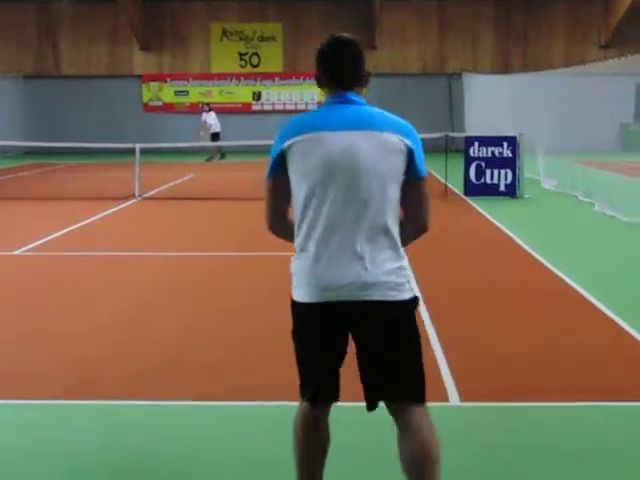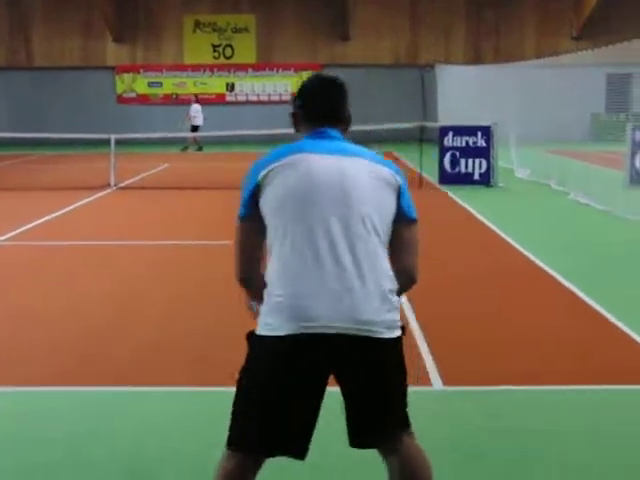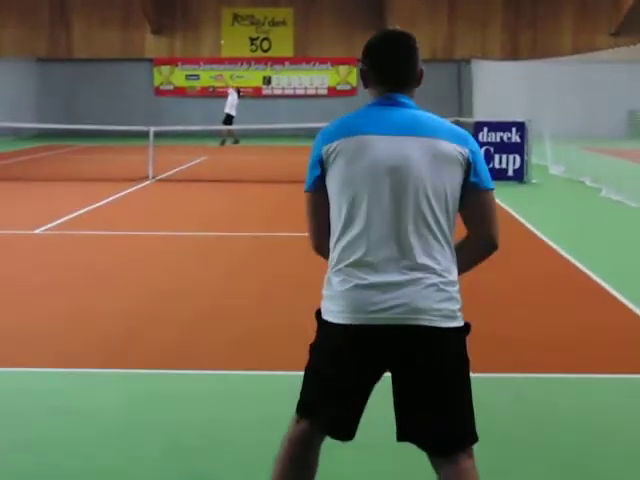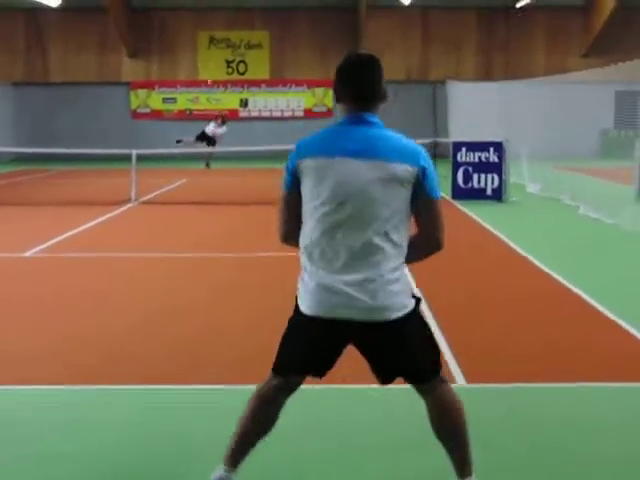
dt=0.7s
person 1, frame 1
left shoulder: (292, 134)
right shoulder: (401, 133)
left elbow: (275, 221)
right elbow: (419, 221)
left hip: (315, 291)
right hip: (387, 290)
left knee: (315, 402)
right knee: (410, 407)
person 1, frame 2
left shoulder: (270, 166)
right shoulder: (387, 171)
left elbow: (245, 271)
right elbow: (407, 272)
left hip: (286, 327)
right hip: (374, 327)
right knee: (395, 439)
person 1, frame 3
left shoulder: (331, 139)
right shoulder: (460, 142)
left elbow: (320, 241)
right elbow: (486, 239)
left hip: (348, 313)
right hip: (432, 316)
left knee: (307, 430)
person 1, frame 4
left shoulder: (305, 152)
right shoulder: (413, 156)
left elbow: (288, 233)
right elbow: (432, 240)
left hip: (320, 301)
right hip: (388, 303)
left knee: (277, 386)
right knee: (436, 386)
